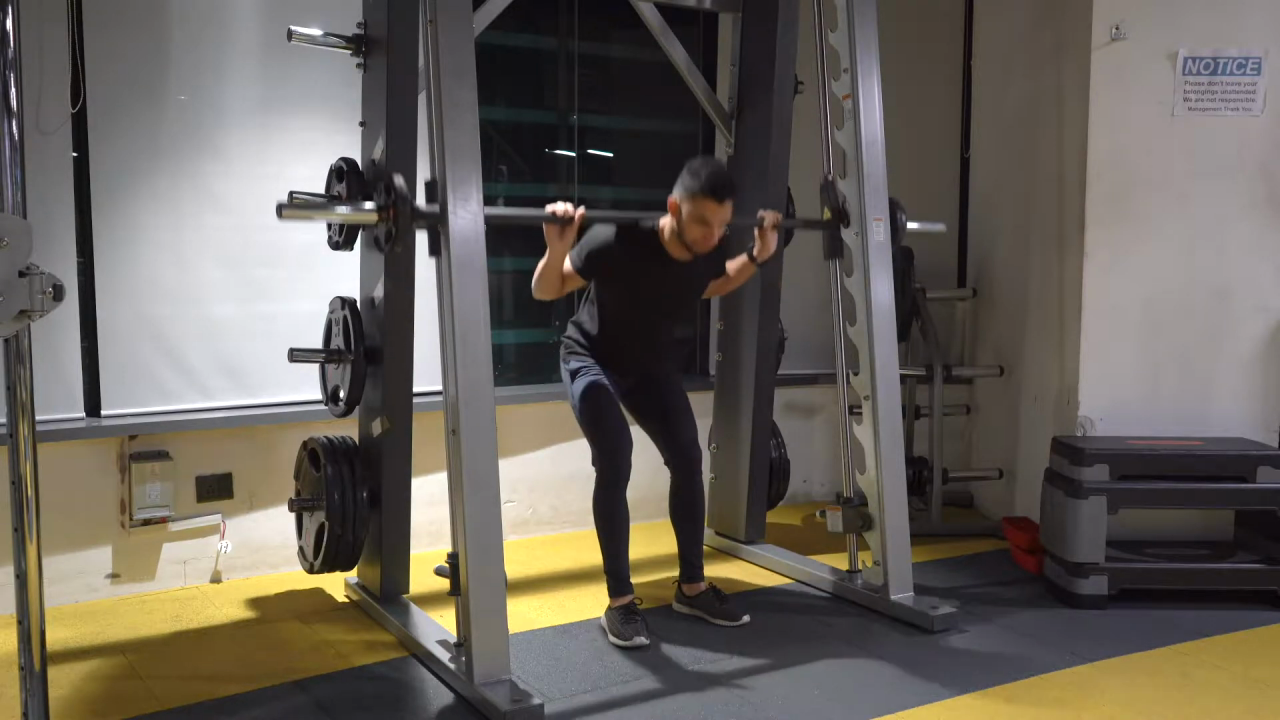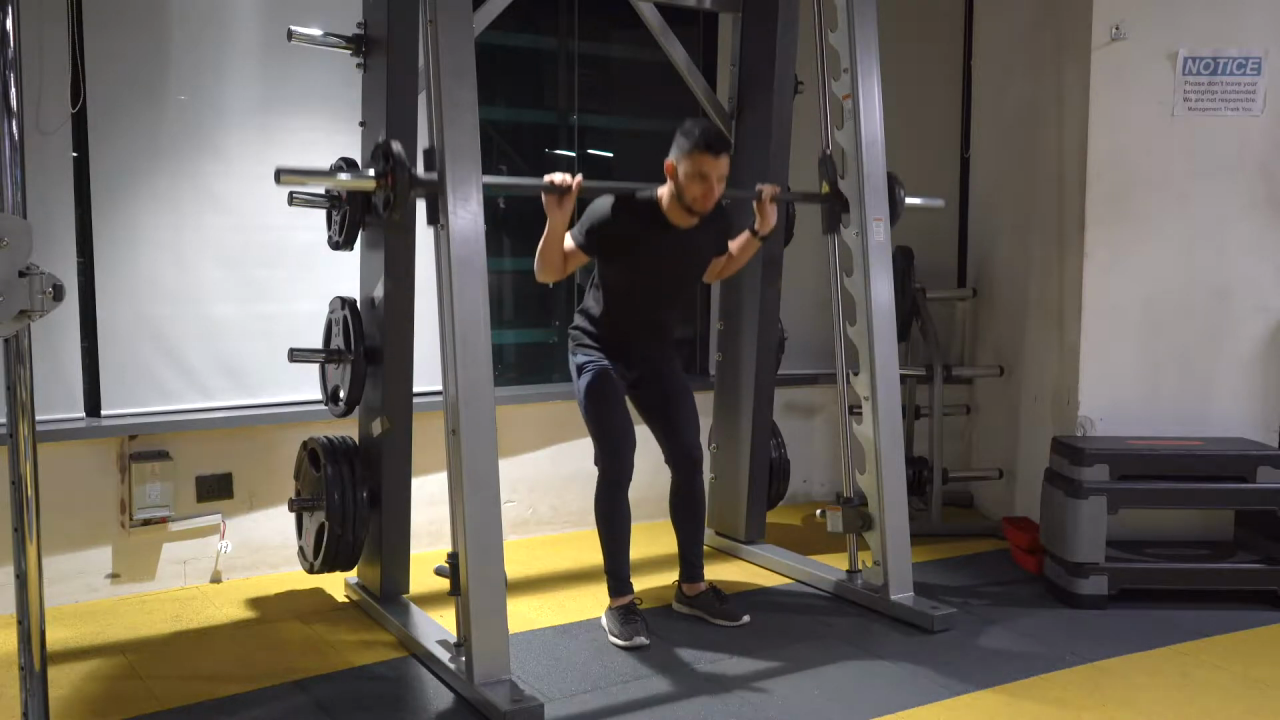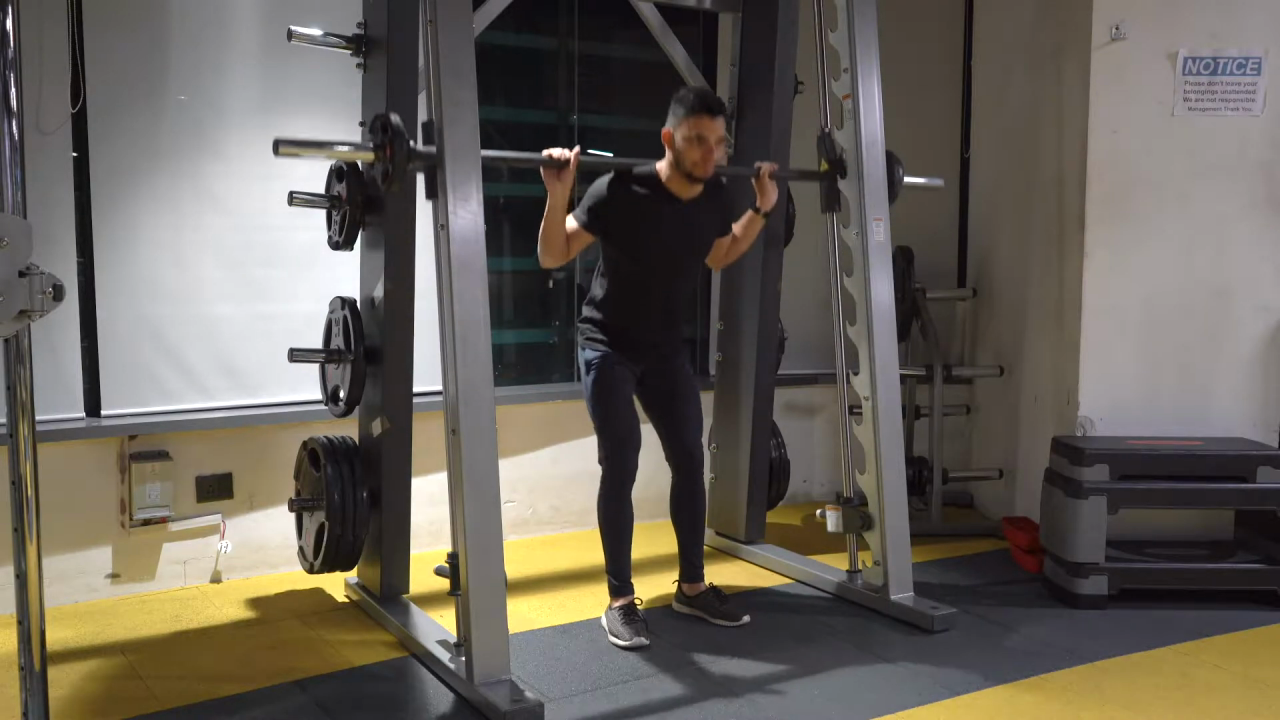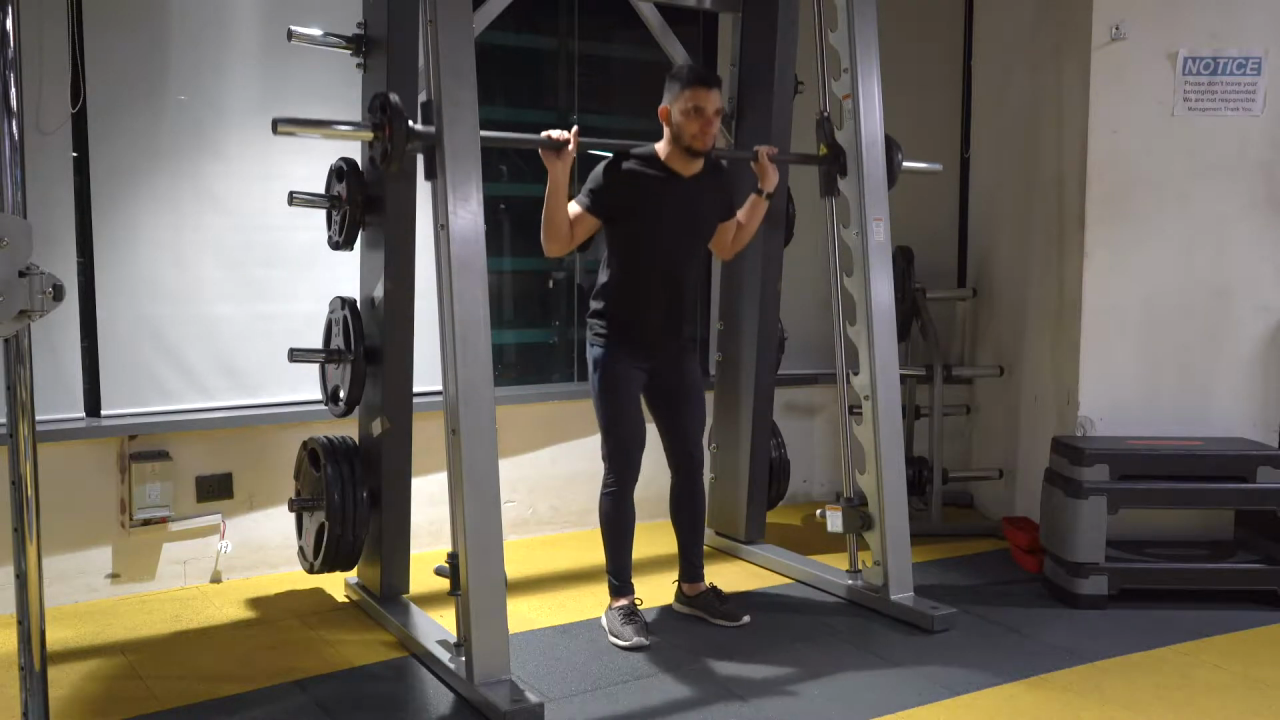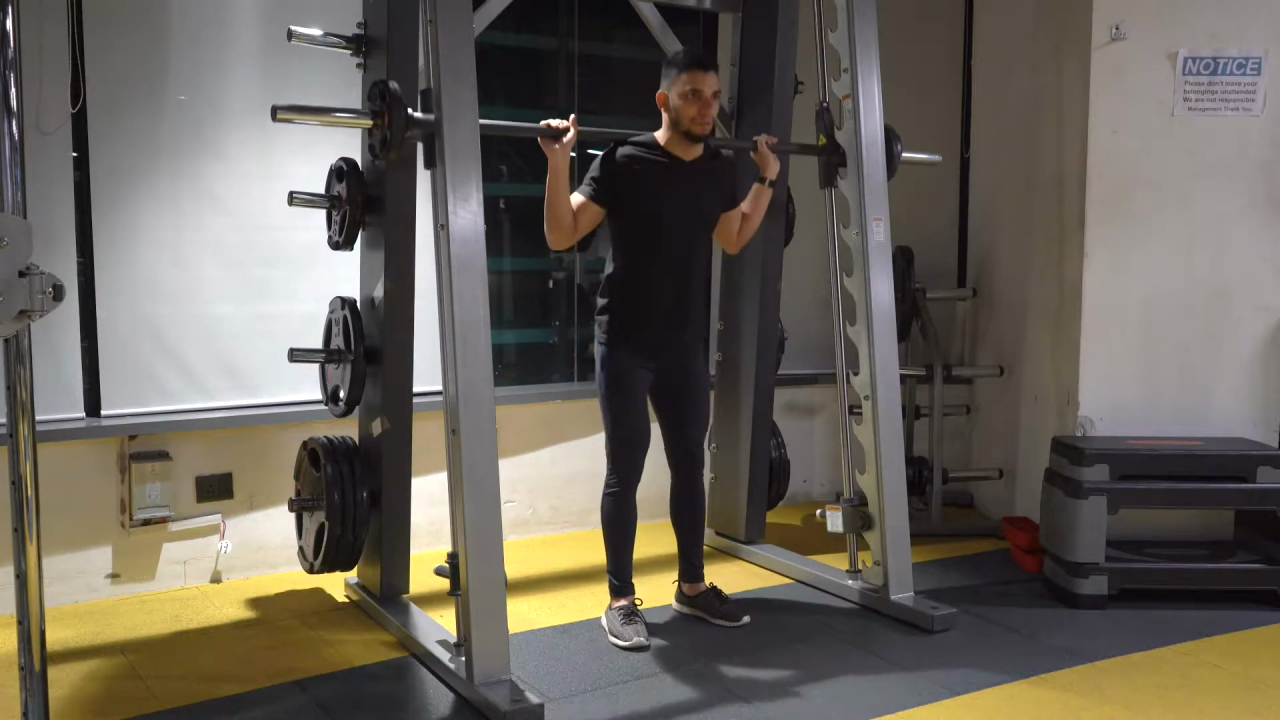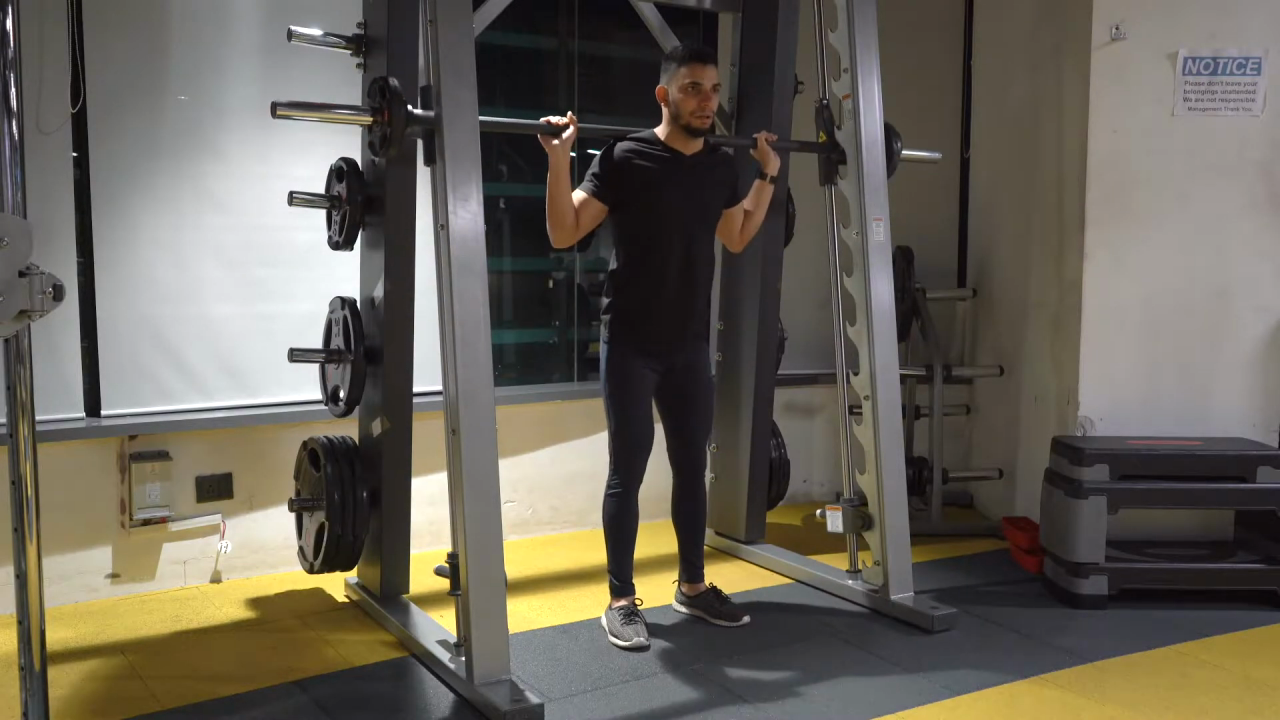
dt=0.2s
person 1, frame 1
left shoulder: (710, 250)
right shoulder: (617, 243)
right elbow: (544, 292)
left wrist: (759, 254)
right wrist: (557, 248)
left hip: (652, 361)
right hip: (591, 358)
left knee: (688, 459)
right knee: (615, 464)
left ankle: (692, 586)
right ankle: (620, 601)
person 1, frame 2
left shoulder: (714, 221)
right shoulder: (618, 215)
left elbow: (715, 270)
right elbow: (547, 273)
left wrist: (760, 229)
right wrist: (557, 219)
left hip: (656, 351)
right hip: (599, 349)
left knee: (688, 459)
right knee: (618, 465)
left ankle: (692, 586)
right ankle: (620, 601)
person 1, frame 3
left shoulder: (716, 197)
right shoulder: (621, 192)
left elbow: (720, 256)
right elbow: (552, 256)
left wrist: (762, 207)
right wrist: (558, 196)
left hip: (667, 347)
right hip: (608, 346)
left knee: (689, 460)
right knee: (620, 466)
left ankle: (693, 586)
right ankle: (620, 600)
person 1, frame 4
left shoulder: (716, 180)
right shoulder: (623, 174)
left elbow: (727, 245)
right elbow: (556, 244)
left wrist: (764, 190)
right wrist: (558, 175)
left hip: (677, 345)
right hip: (617, 344)
left knee: (689, 462)
right knee: (623, 469)
left ankle: (693, 586)
right ankle: (620, 600)
person 1, frame 5
left shoulder: (719, 169)
right shoulder: (624, 162)
left elbow: (733, 239)
right elbow: (560, 236)
left wrist: (766, 178)
right wrist: (558, 163)
left hip: (685, 345)
right hip: (625, 343)
left knee: (689, 464)
right knee: (626, 470)
left ankle: (692, 586)
right ankle: (621, 600)
person 1, frame 6
left shoulder: (720, 165)
right shoulder: (625, 158)
left elbow: (737, 238)
right elbow: (563, 234)
left wrist: (767, 175)
right wrist: (559, 159)
left hip: (689, 344)
right hip: (630, 344)
left knee: (691, 465)
right knee: (628, 470)
left ankle: (693, 586)
right ankle: (621, 600)
